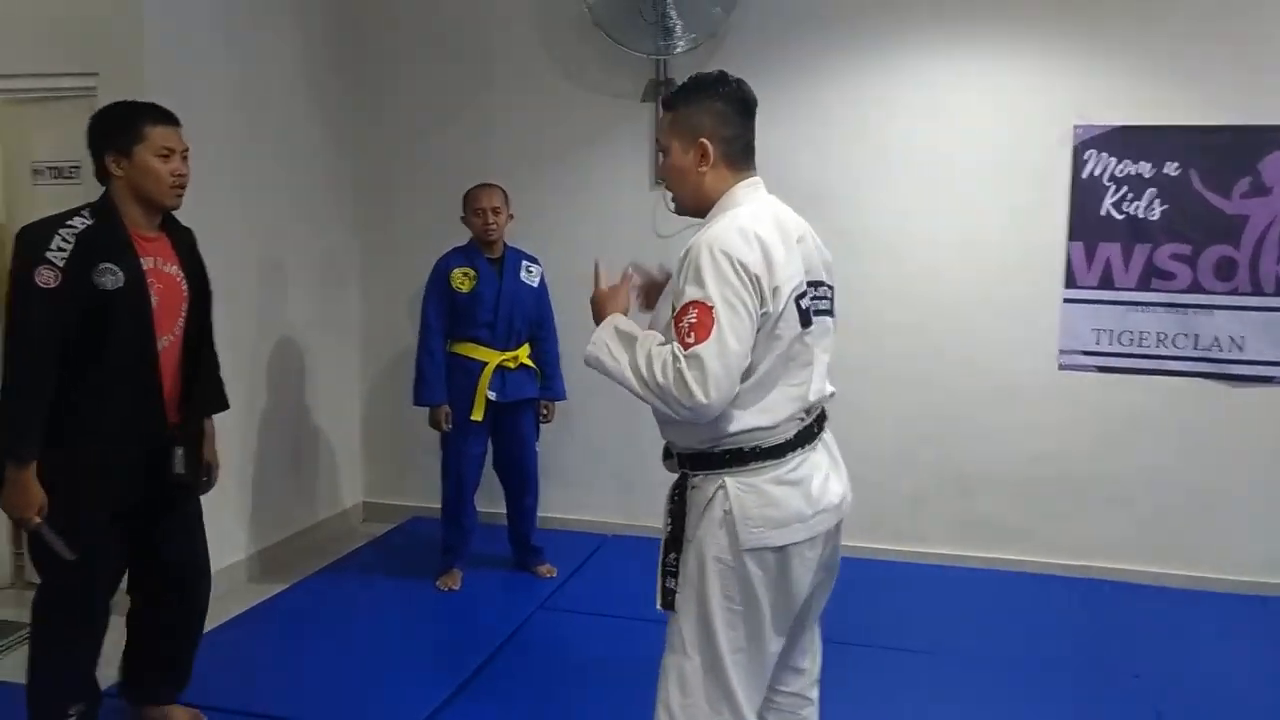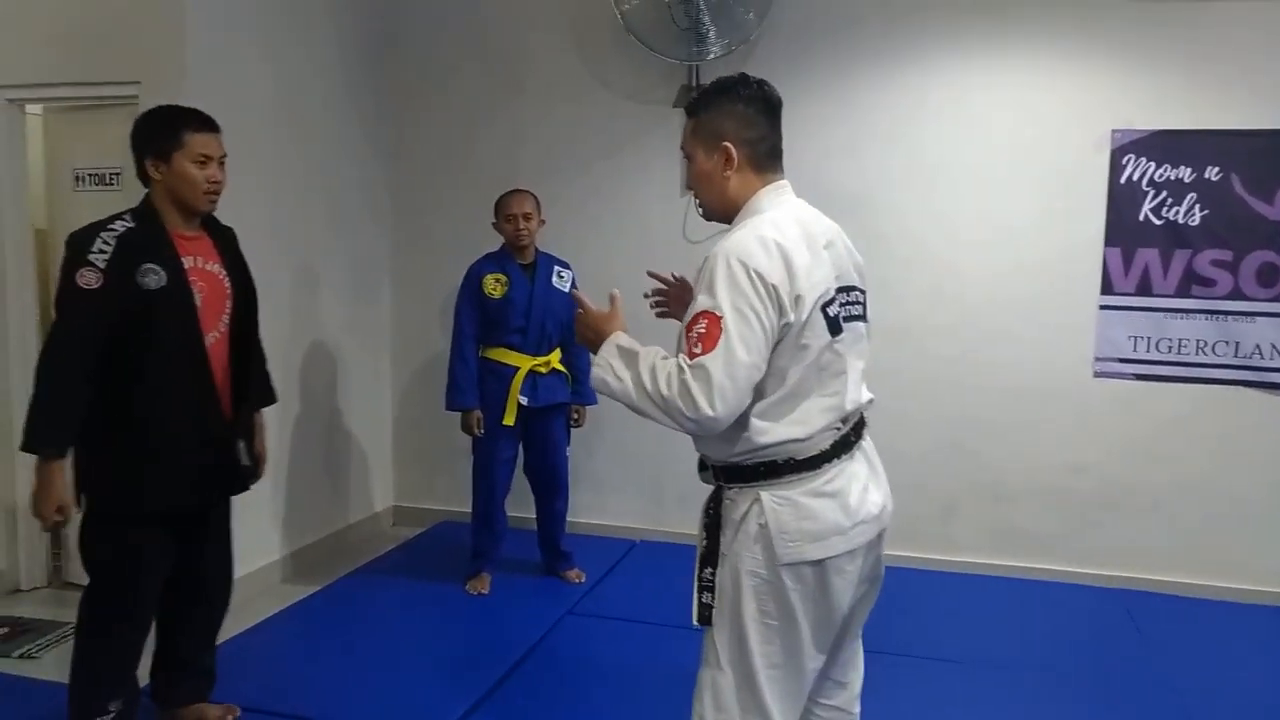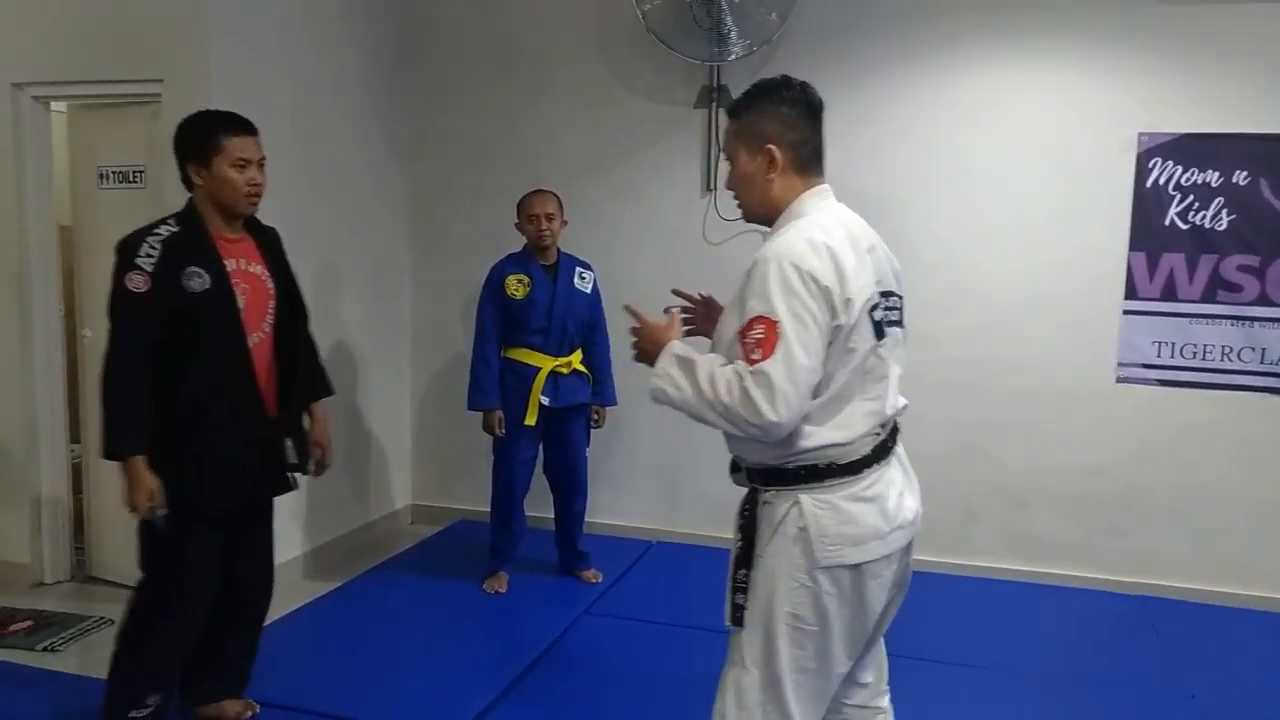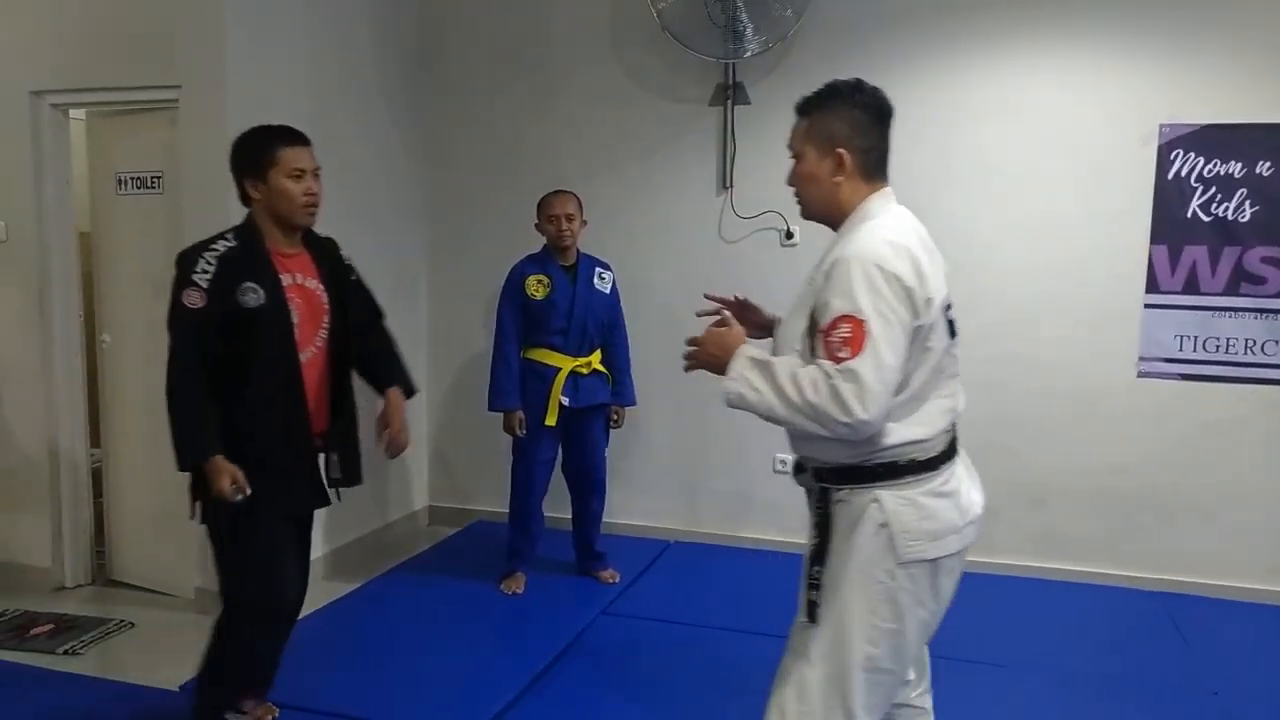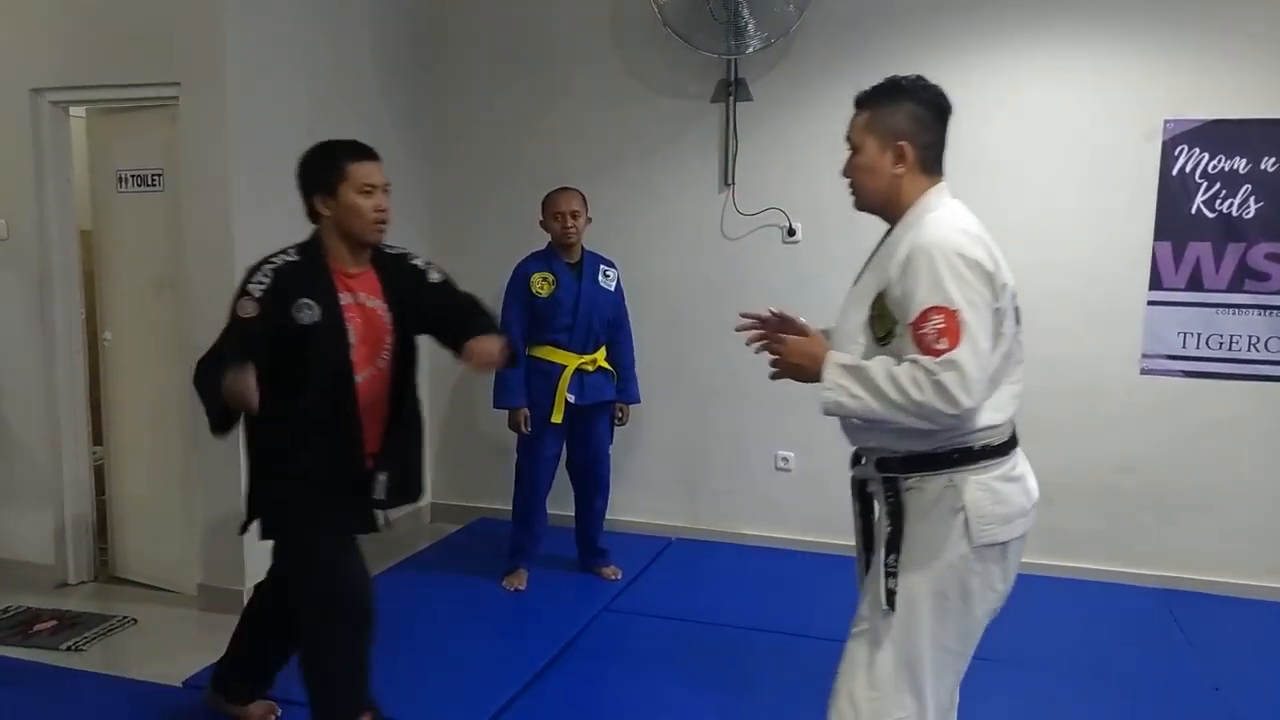
dt=0.2s
person 1, frame 1
left shoulder: (720, 244)
right shoulder: (793, 230)
left elbow: (695, 387)
left wrist: (614, 329)
right wrist: (677, 307)
left hip: (747, 501)
right hip: (805, 480)
person 1, frame 2
left shoulder: (744, 253)
right shoulder: (826, 236)
left elbow: (705, 400)
left wrist: (611, 346)
right wrist: (705, 311)
left hip: (784, 514)
right hip: (847, 490)
person 1, frame 3
left shoulder: (791, 256)
right shoulder: (860, 239)
left elbow: (765, 405)
left wrist: (670, 356)
right wrist: (734, 328)
left hip: (820, 516)
right hip: (876, 496)
person 1, frame 4
left shoulder: (864, 256)
right shoulder: (900, 237)
left elbow: (849, 403)
left wrist: (739, 362)
right wrist: (777, 331)
left hip: (888, 515)
right hip: (920, 498)
person 1, frame 5
left shoulder: (940, 247)
right shoulder: (919, 237)
left elbow: (948, 391)
left wrist: (826, 368)
right wrist: (820, 341)
left hip: (952, 503)
right hip: (934, 493)
person 2, frame 1
left shoulder: (181, 242)
right shoulder: (62, 244)
left wrist: (204, 431)
left hip: (165, 459)
right hip: (88, 465)
left knee: (182, 584)
right knee: (75, 603)
person 2, frame 2
left shoulder: (221, 242)
right shoulder: (110, 248)
right elbow: (69, 359)
left wrist: (254, 421)
right wrist: (52, 462)
left hip: (210, 454)
right hip: (137, 462)
left knee: (205, 586)
right knee: (123, 598)
person 2, frame 3
left shoulder: (265, 242)
right shoulder: (158, 252)
left elbow: (292, 334)
right elbow: (129, 364)
left wrist: (313, 410)
right wrist: (134, 461)
left hip: (256, 451)
right hip: (191, 460)
left knee: (247, 586)
right knee: (175, 593)
person 2, frame 4
left shoulder: (327, 256)
right shoulder: (214, 265)
left elbow: (365, 330)
right elbow: (188, 373)
left wrist: (393, 392)
right wrist: (210, 459)
left hip: (307, 460)
right hip: (246, 468)
left knee: (282, 591)
right knee: (264, 596)
person 2, frame 5
left shoulder: (402, 272)
right shoulder: (280, 280)
left elbow: (462, 315)
right elbow: (222, 362)
left wrist: (487, 339)
right wrist: (231, 385)
left hip: (360, 475)
right hip: (301, 477)
left knee: (295, 587)
right knee: (343, 602)
person 3, frame 1
left shoulder: (529, 268)
right shoulder: (449, 267)
left elbow: (544, 334)
right elbow: (433, 337)
left wrist: (549, 390)
right wrist: (435, 397)
left hip: (518, 386)
right hip: (466, 386)
left knee: (523, 474)
right knee: (460, 476)
left ankle: (528, 553)
right ankle: (453, 561)
person 3, frame 2
left shoulder: (560, 273)
right shoulder: (482, 273)
left elbow: (575, 340)
right elbow: (465, 342)
left wrist: (580, 395)
right wrist: (467, 402)
left hip: (549, 391)
right hip: (498, 390)
left knee: (553, 479)
right knee: (491, 481)
left ankle: (557, 558)
right ankle: (482, 566)
person 3, frame 3
left shoulder: (582, 274)
right shoulder: (504, 273)
left elbow: (597, 340)
right elbow: (487, 343)
left wrist: (601, 395)
right wrist: (489, 402)
left hip: (570, 391)
right hip: (519, 391)
left knee: (572, 480)
right knee: (510, 481)
left ankle: (574, 558)
right ankle: (499, 565)
person 3, frame 4
left shoulder: (601, 274)
right shoulder: (524, 274)
left elbow: (616, 340)
right elbow: (507, 343)
left wrist: (619, 395)
right wrist: (509, 402)
left hip: (589, 392)
right hip: (539, 391)
left knee: (590, 480)
right knee: (529, 481)
left ankle: (591, 558)
right ankle: (517, 565)
person 3, frame 5
left shoulder: (606, 272)
right shoulder: (529, 271)
left elbow: (620, 337)
right elbow: (513, 341)
left wrist: (624, 393)
right wrist: (515, 400)
left hip: (594, 390)
right hip: (544, 388)
left knee: (594, 477)
right knee: (533, 478)
left ankle: (593, 555)
right ankle: (519, 561)
